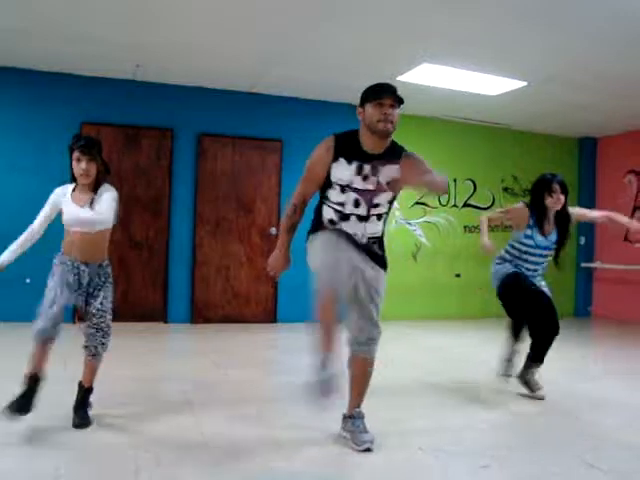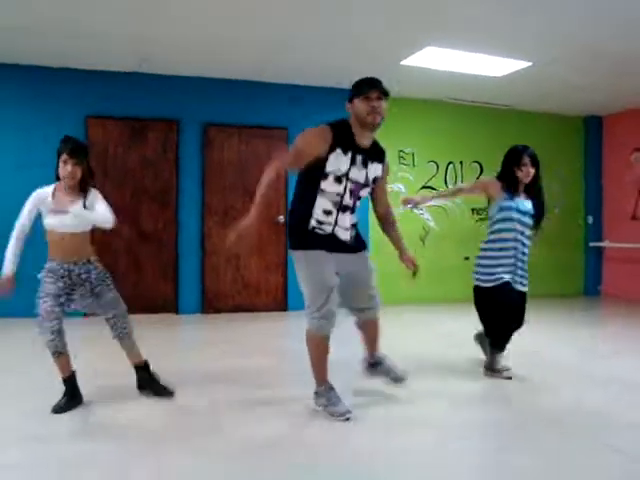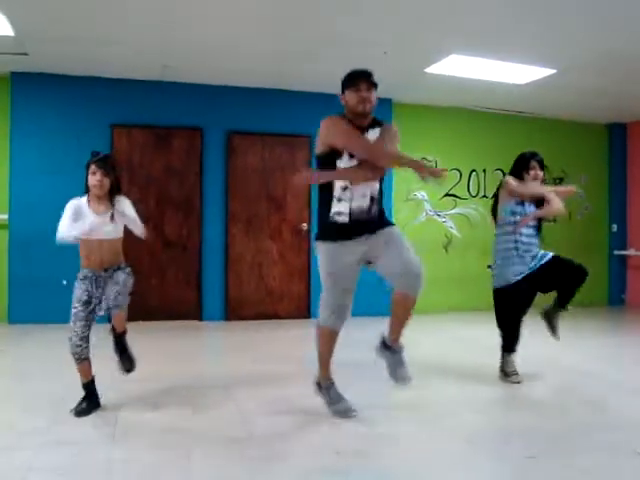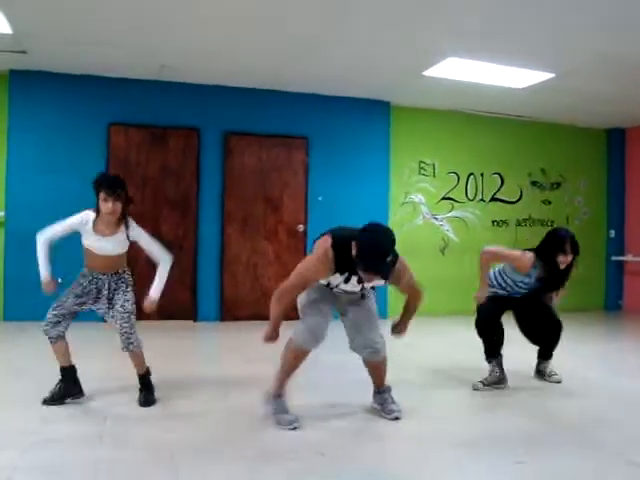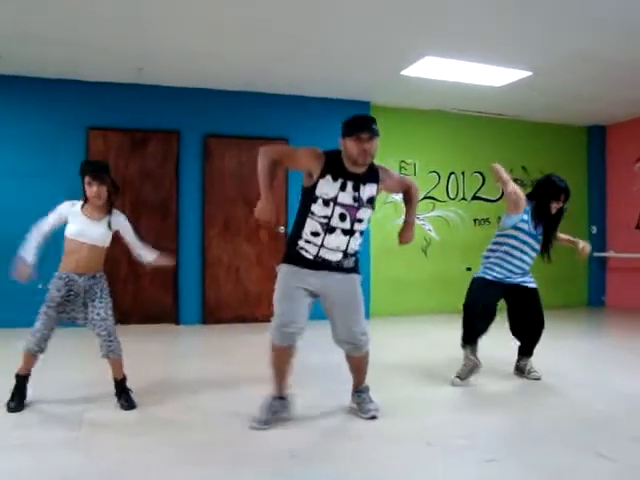
dt=1s
person 1, frame 1
left shoulder: (405, 160)
right shoulder: (331, 149)
left elbow: (440, 183)
right elbow: (299, 200)
left wrist: (401, 178)
right wrist: (282, 247)
left hip: (370, 258)
right hip: (328, 244)
left knee: (366, 339)
right knee: (340, 269)
left ankle: (353, 417)
right ankle: (326, 360)
person 1, frame 2
left shoulder: (379, 159)
right shoulder: (326, 136)
left elbow: (382, 209)
right elbow: (278, 168)
left wrist: (402, 250)
right wrist: (254, 215)
left hip: (349, 242)
right hip: (310, 241)
left knee: (367, 303)
right knee: (322, 314)
left ankle: (374, 360)
right ankle: (322, 390)
person 1, frame 3
left shoulder: (384, 131)
right shoulder: (332, 125)
left elbow: (377, 163)
right elbow: (360, 146)
left wrist: (331, 174)
right wrist: (413, 164)
left hip: (377, 228)
right hip: (336, 236)
left knee: (411, 275)
right knee: (334, 309)
left ankle: (391, 344)
right ankle: (325, 382)
person 1, frame 4
left shoulder: (396, 267)
right shoulder: (328, 253)
left elbow: (415, 295)
right elbow: (284, 292)
left wrist: (403, 323)
right wrist: (273, 328)
left hip: (357, 294)
right hip: (319, 287)
left knee: (371, 343)
right knee: (310, 331)
left ankle: (382, 394)
right ankle: (276, 396)
person 1, frame 5
left shoulder: (380, 177)
right shoulder: (318, 163)
left elbow: (409, 186)
right elbow: (267, 155)
left wrist: (409, 223)
right wrist: (266, 198)
left hip: (343, 273)
right hip: (298, 267)
left knee: (355, 337)
right knee: (285, 329)
left ankle: (360, 393)
right ankle: (279, 398)
person 2, frame 1
left shoulder: (108, 193)
right shoulder: (62, 194)
left elbow: (102, 219)
right elbow: (35, 230)
left wrist: (70, 211)
left hip: (99, 272)
right hip: (67, 267)
left knee: (98, 336)
right knee: (48, 323)
left ankle: (82, 401)
right ankle: (31, 389)
person 2, frame 2
left shoulder: (91, 196)
right shoulder: (41, 195)
left elbow: (109, 221)
left wrist: (70, 210)
left hip: (88, 269)
right hip: (55, 271)
left knee: (120, 322)
right knee: (51, 331)
left ankle: (144, 377)
right ankle: (71, 391)
person 2, frame 3
left shoulder: (121, 202)
right shoulder: (76, 205)
left elbow: (140, 231)
right elbow: (62, 235)
left wrist: (123, 215)
right wrist: (89, 224)
left hip: (118, 272)
right hip: (87, 277)
left knee: (117, 302)
right knee: (77, 340)
left ankle: (120, 341)
right ankle: (90, 394)
person 2, frame 4
left shoulder: (131, 228)
right shoulder: (85, 219)
left elbow: (164, 258)
right elbow: (43, 237)
left wrist: (154, 294)
right wrist: (46, 274)
left hip: (119, 281)
right hip: (89, 278)
left knee: (127, 331)
right knee: (53, 322)
left ankle: (146, 384)
right ankle: (70, 382)
person 2, frame 5
left shoulder: (116, 218)
right shoulder: (70, 208)
left elbow: (137, 249)
right elbow: (39, 231)
left wrist: (155, 258)
right wrist: (27, 259)
left hip: (95, 283)
right hip: (64, 281)
left knee: (109, 338)
right knee: (38, 337)
left ankle: (122, 390)
right ankle: (19, 388)
person 3, frame 1
left shoulder: (566, 215)
right shoulder: (524, 213)
left elbow: (601, 215)
right elbow: (487, 218)
right wrist: (485, 238)
left hip: (535, 281)
right hip: (509, 272)
left knee: (549, 327)
right knee: (526, 294)
left ankle: (529, 372)
right ankle: (513, 345)
person 3, frame 2
left shoulder: (534, 196)
right shoulder: (496, 187)
right elbow: (456, 191)
right wrist: (422, 198)
left hip: (517, 268)
right hip: (493, 266)
left knee: (514, 319)
right knee: (498, 312)
left ankle: (487, 337)
right ankle: (493, 358)
person 3, frame 3
left shoulder: (544, 192)
right shoulder: (509, 186)
left elbow: (557, 207)
right elbow: (521, 191)
left wrist: (537, 213)
right wrist: (559, 190)
left hip: (536, 259)
right hip: (509, 267)
left knee: (577, 273)
right knee: (510, 316)
left ankle: (553, 313)
right ankle: (507, 361)
person 3, frame 4
left shoulder: (560, 268)
right shoulder: (528, 260)
left elbow: (553, 289)
right elbow: (487, 252)
right wrist: (483, 288)
left hip: (526, 296)
right hip: (497, 292)
left knee: (553, 325)
right knee: (486, 322)
left ankle: (543, 366)
right ankle: (496, 370)
person 3, frame 5
left shoulder: (546, 219)
right shoulder: (520, 203)
left elbow: (553, 235)
right elbow: (496, 168)
left wrist: (578, 242)
right wrist: (509, 184)
left hip: (522, 279)
right hip: (493, 272)
left knee: (534, 324)
right knee: (476, 309)
left ankle: (524, 362)
right ankle: (470, 358)
